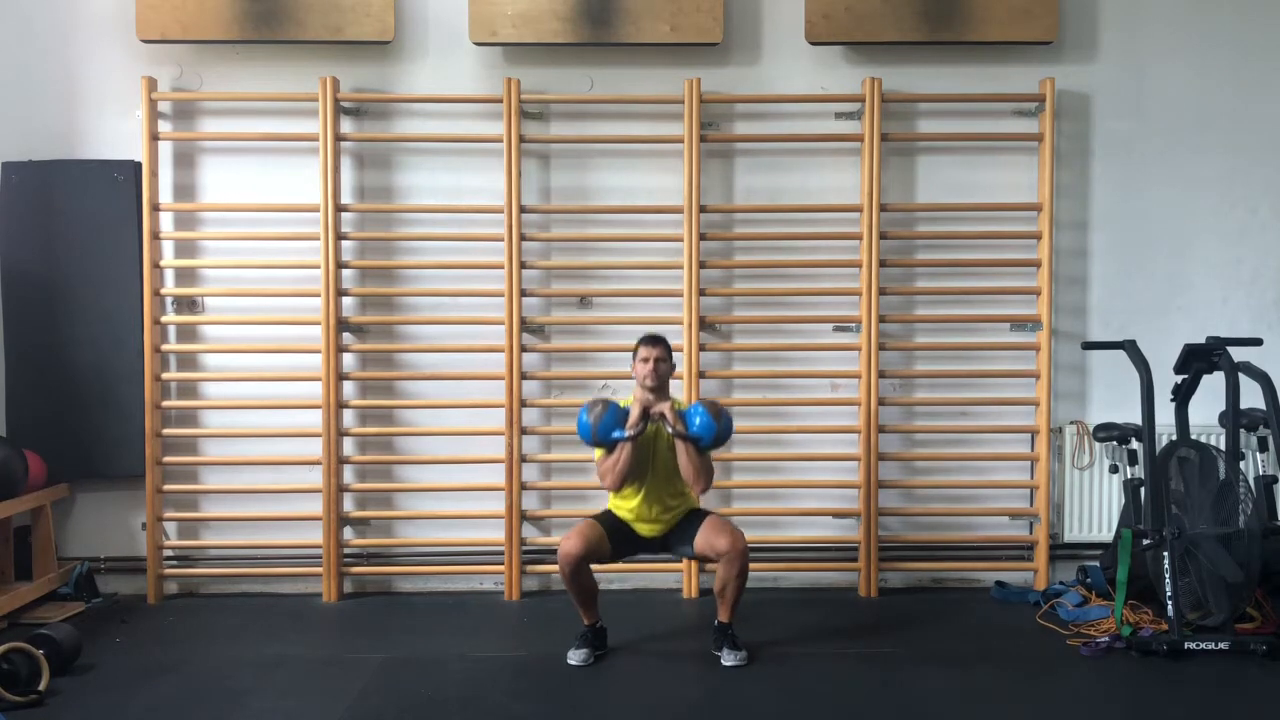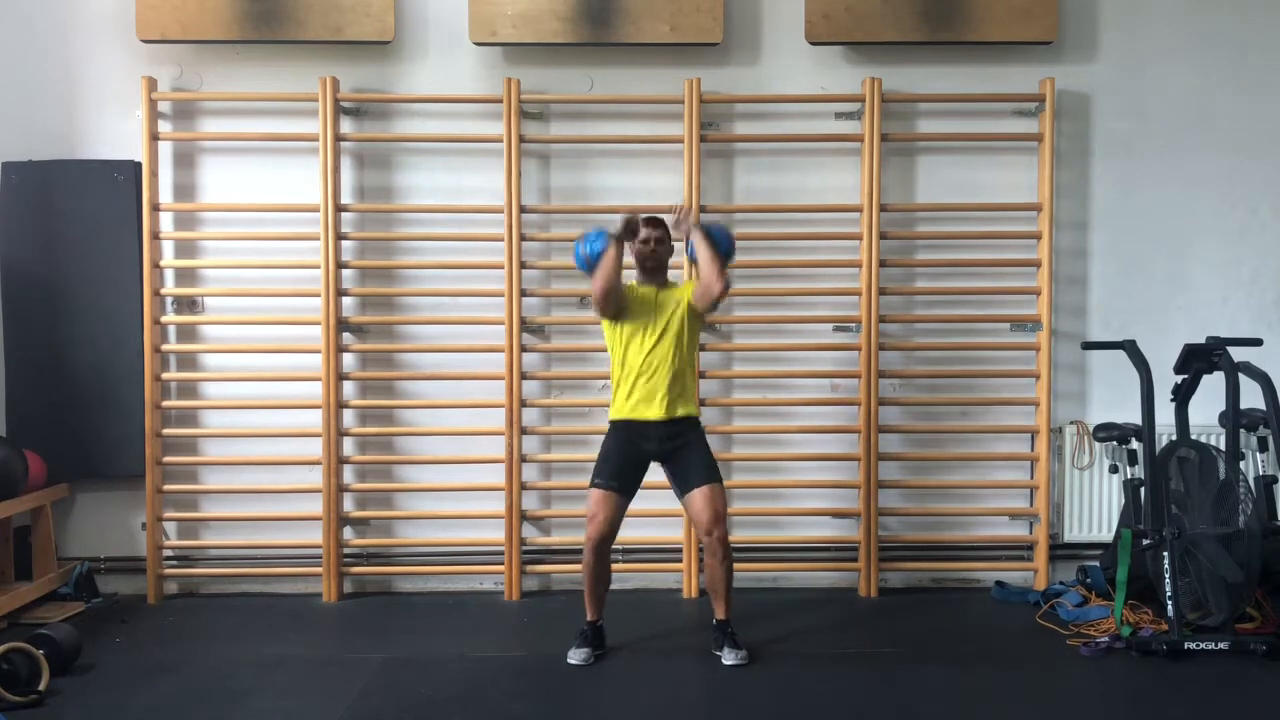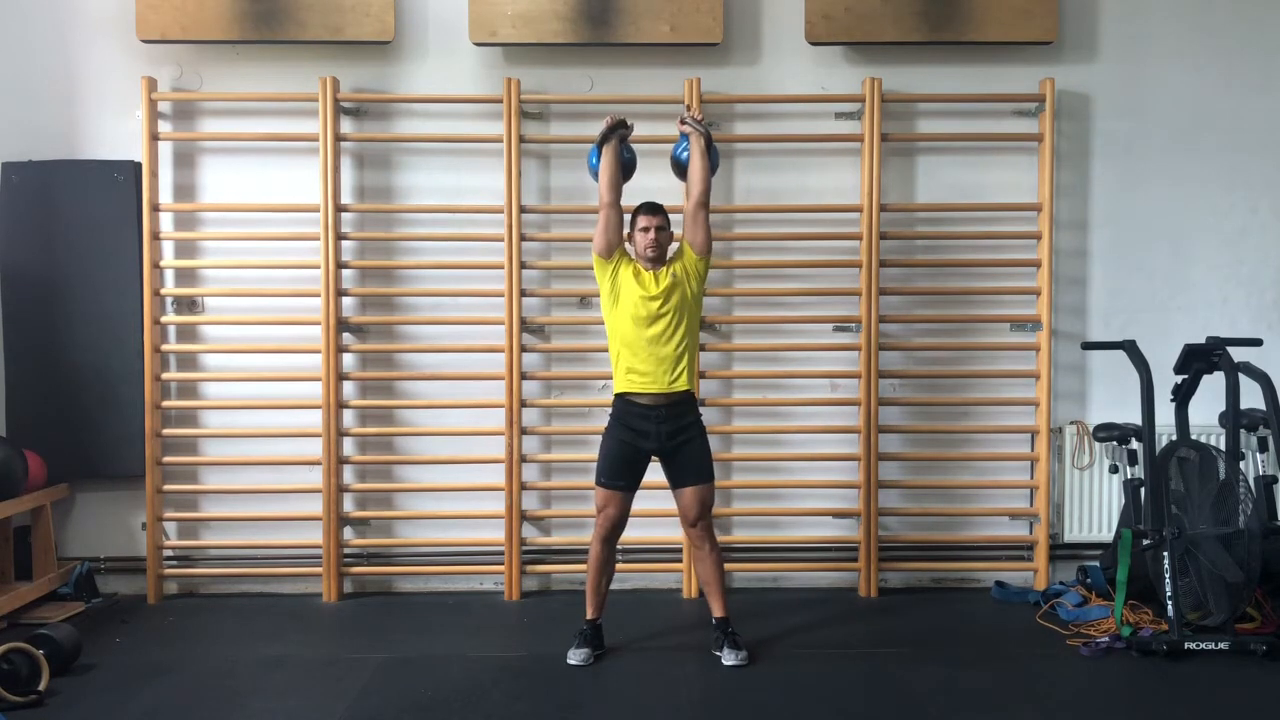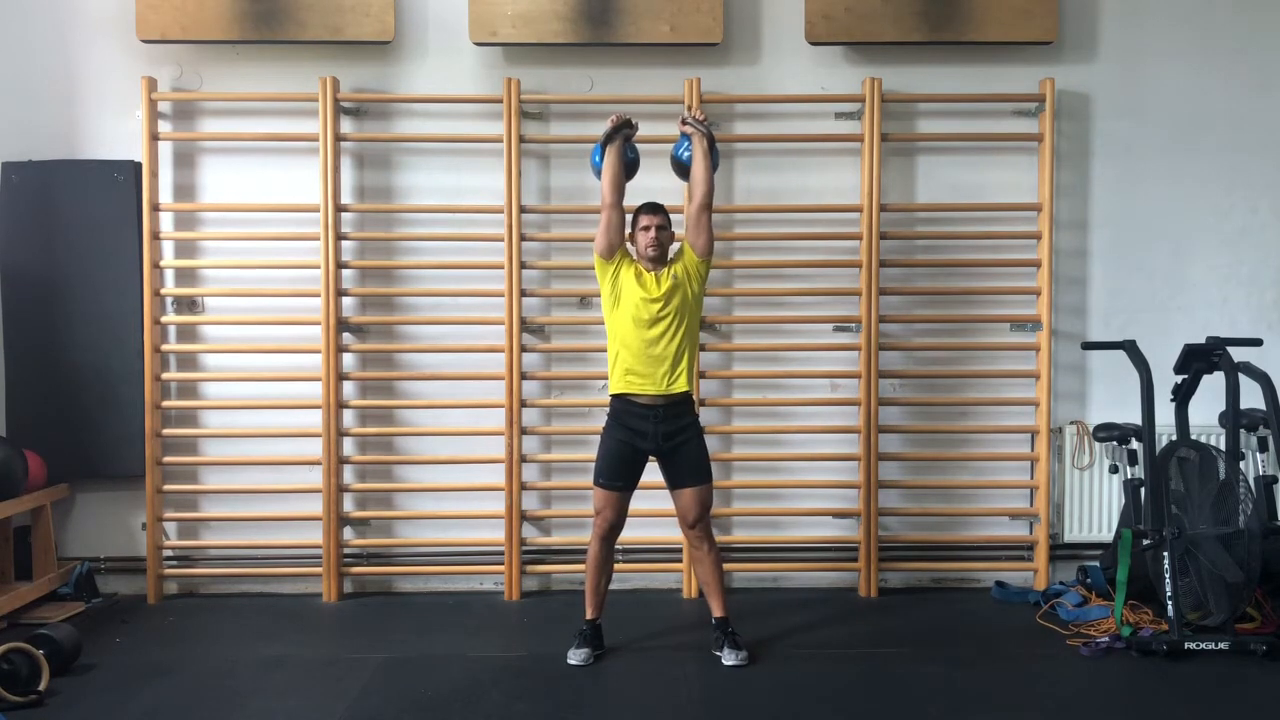
dt=0.4s
person 1, frame 1
left shoulder: (687, 419)
left elbow: (700, 484)
right elbow: (611, 482)
left wrist: (678, 428)
right wrist: (632, 427)
left hip: (678, 519)
right hip: (624, 522)
left knee: (734, 544)
right knee: (570, 550)
left ankle: (723, 629)
right ankle: (592, 629)
person 1, frame 2
left shoulder: (688, 295)
right shoulder: (618, 294)
left elbow: (718, 288)
right elbow: (599, 290)
left wrist: (694, 233)
right wrist: (617, 240)
left hip: (682, 427)
right hip: (628, 427)
left knee: (713, 528)
right knee: (597, 533)
left ankle: (722, 629)
right ankle: (592, 629)
person 1, frame 3
left shoulder: (688, 272)
right shoulder: (614, 272)
left elbow: (698, 202)
right elbow: (606, 202)
left wrist: (696, 137)
right wrist: (612, 141)
left hip: (681, 414)
right hip: (629, 414)
left knee: (699, 526)
right knee: (607, 527)
left ankle: (722, 627)
right ankle: (591, 628)
person 1, frame 4
left shoulder: (690, 272)
right shoulder: (616, 273)
left elbow: (700, 204)
right elbow: (610, 204)
left wrist: (699, 138)
right wrist: (615, 141)
left hip: (679, 416)
right hip: (626, 415)
left knee: (698, 527)
right knee: (605, 527)
left ankle: (722, 627)
right ankle: (591, 628)
